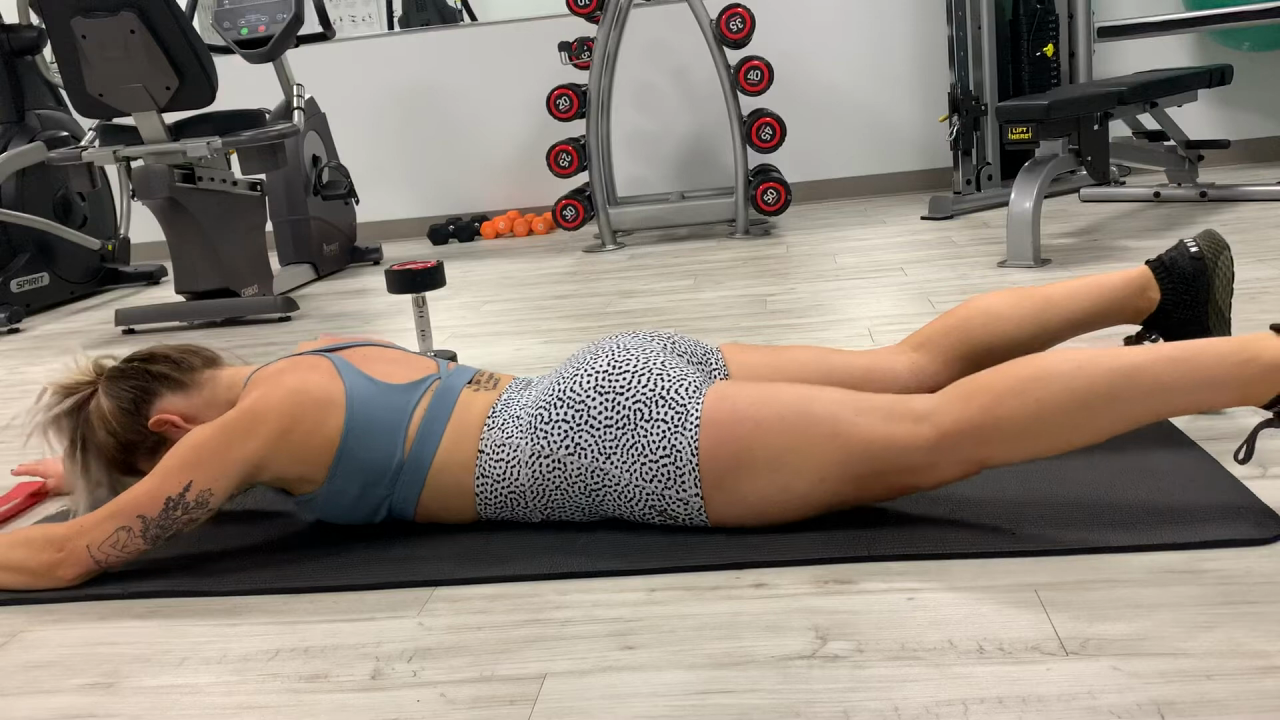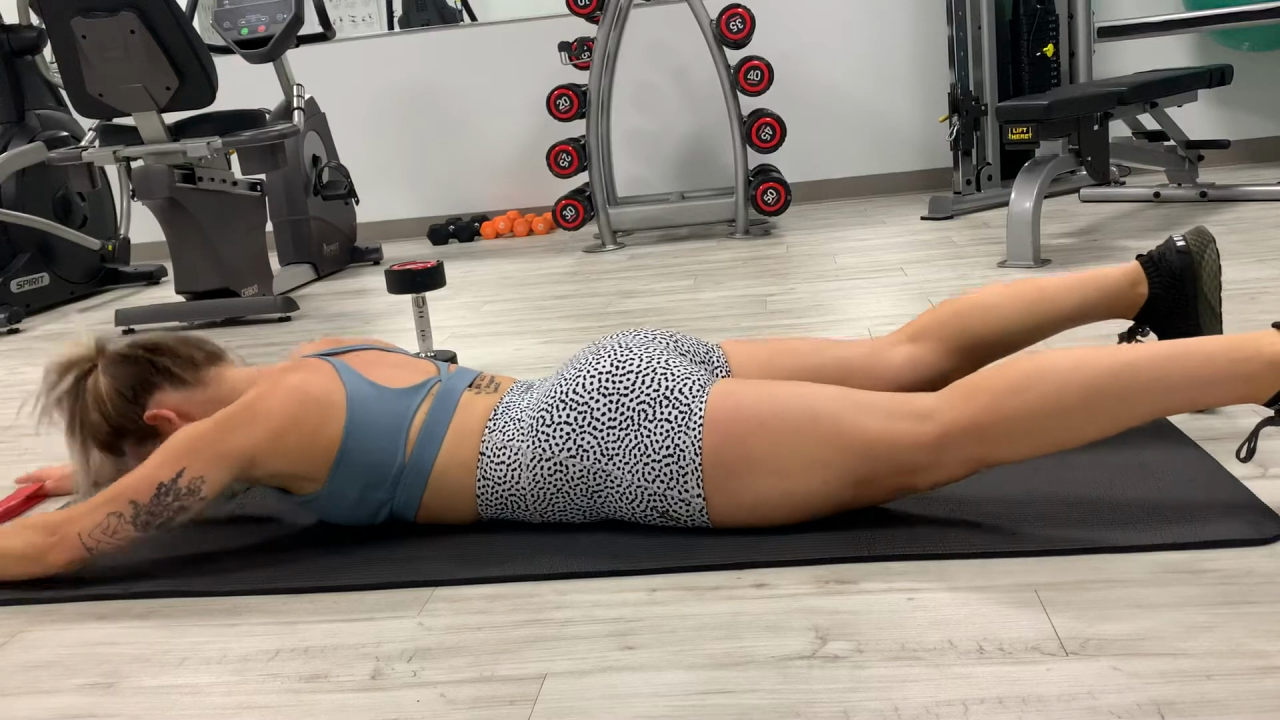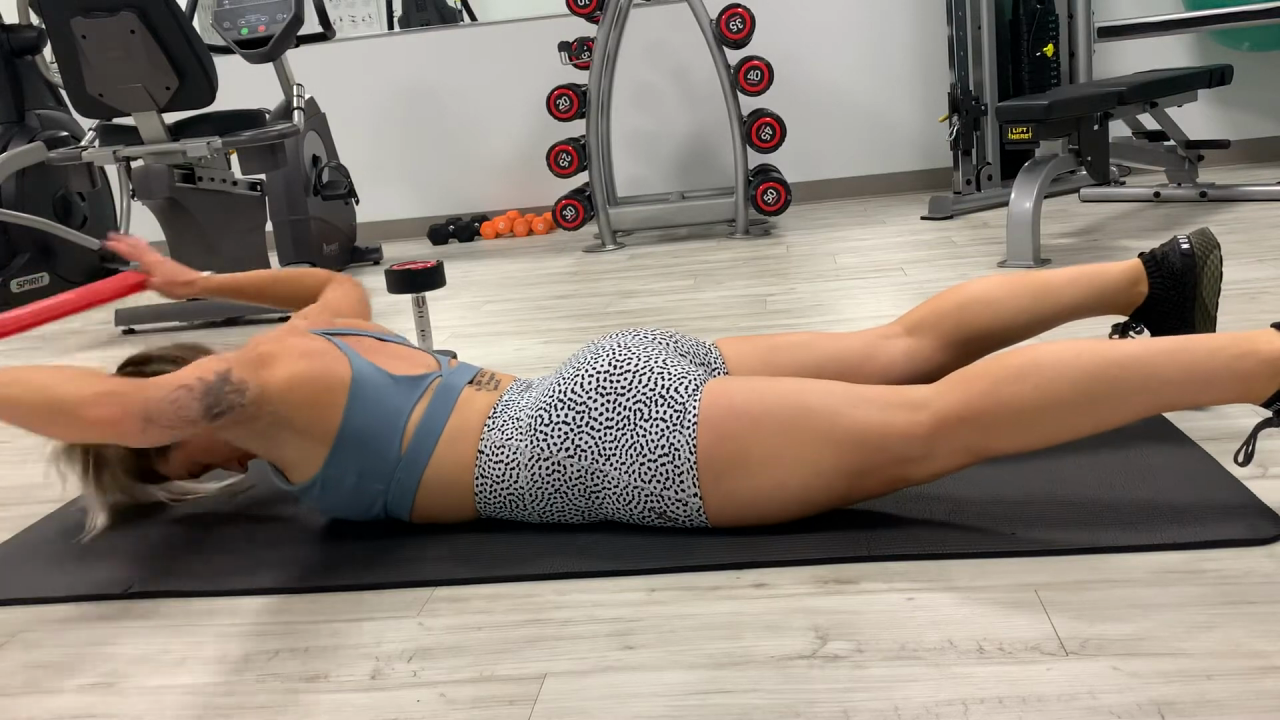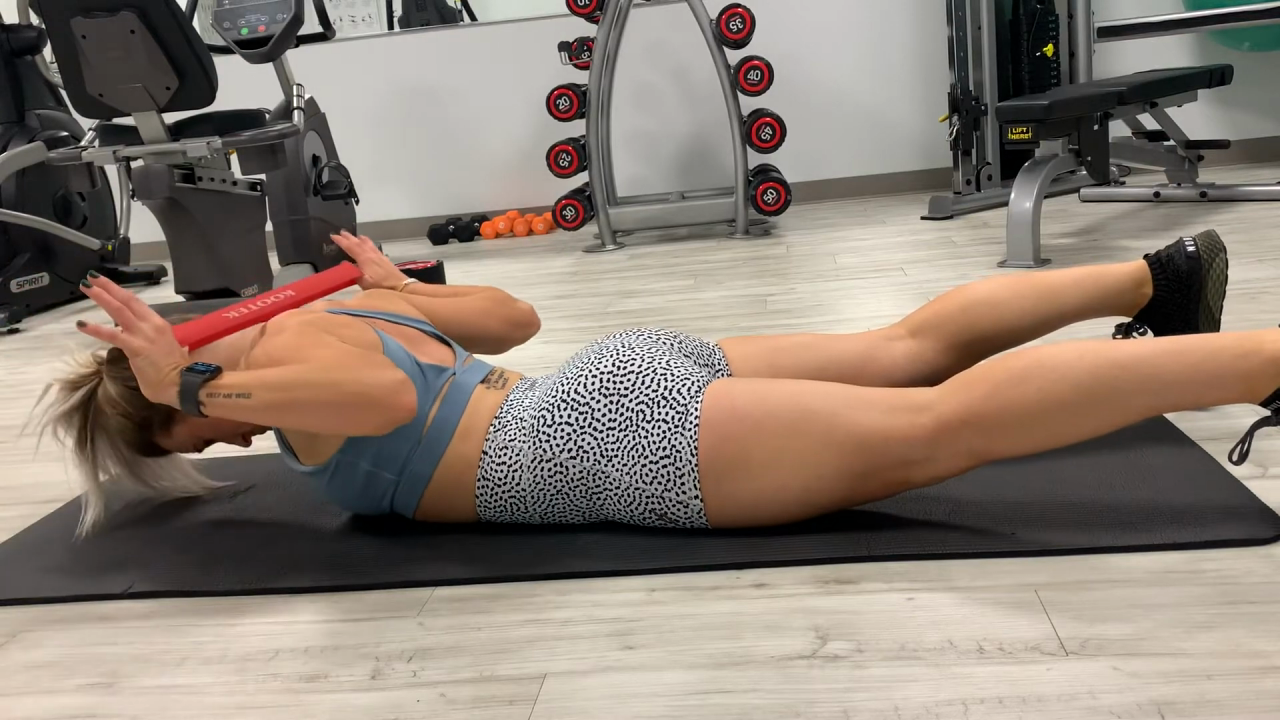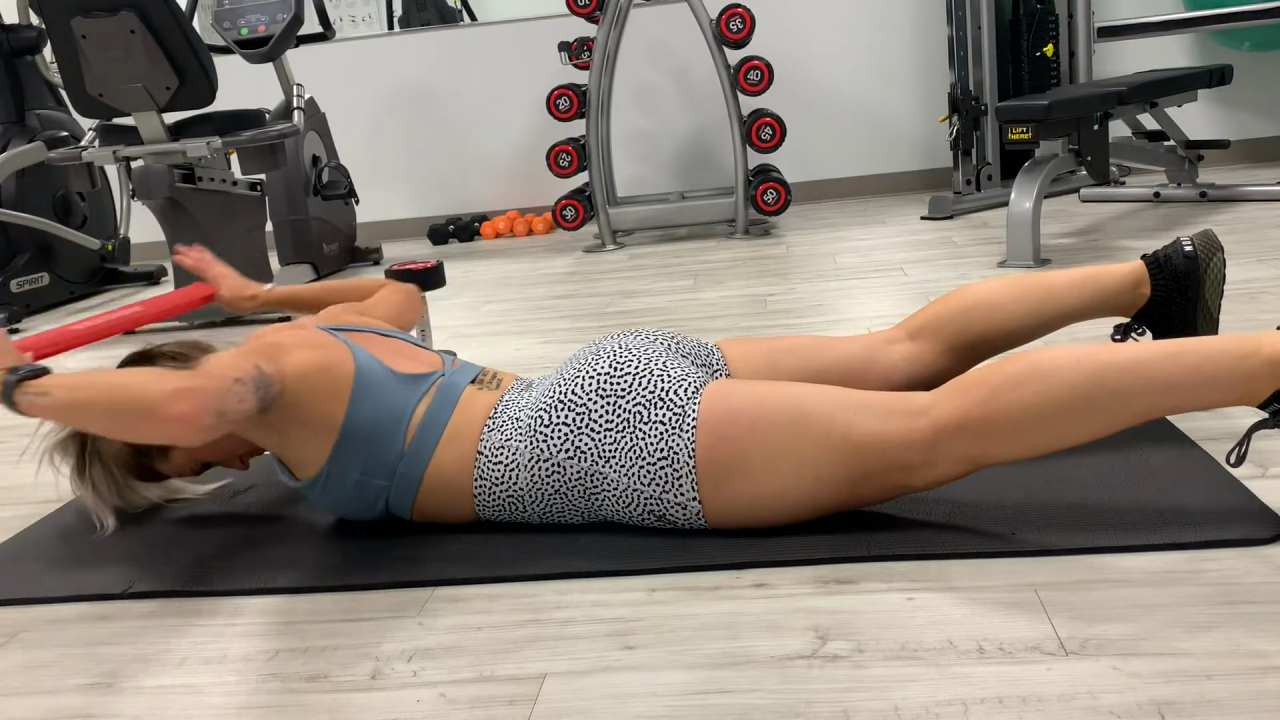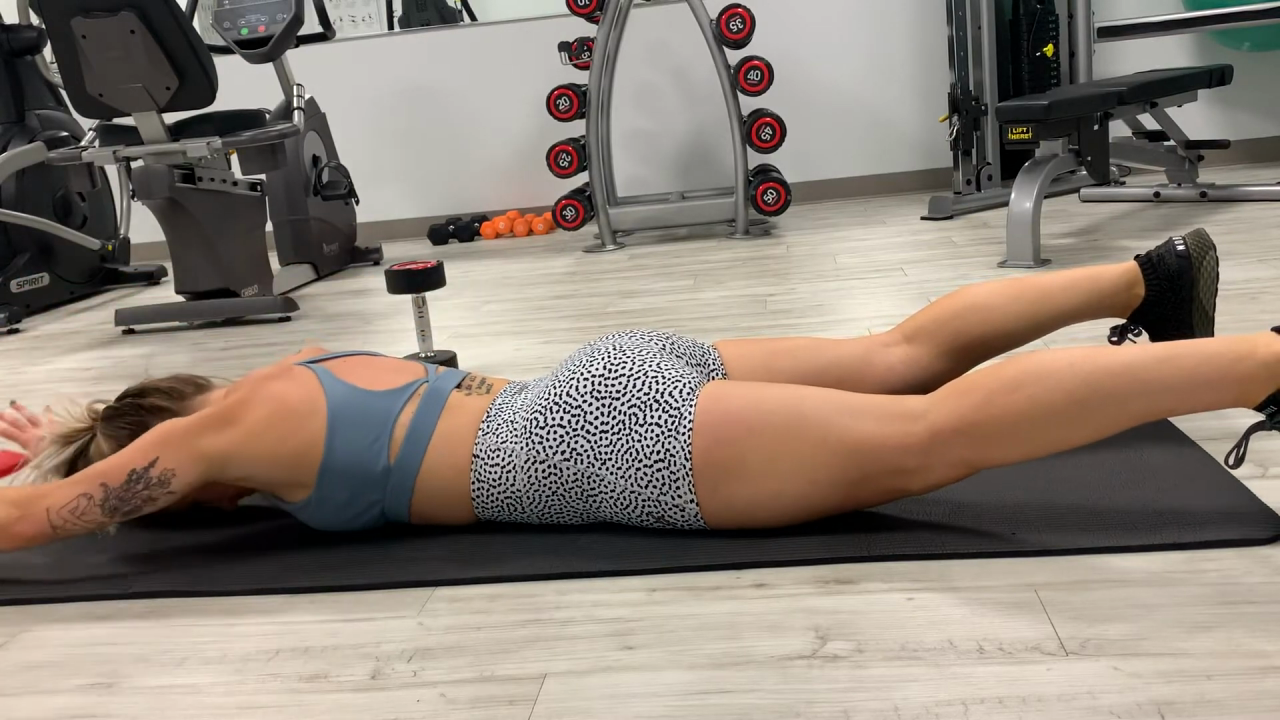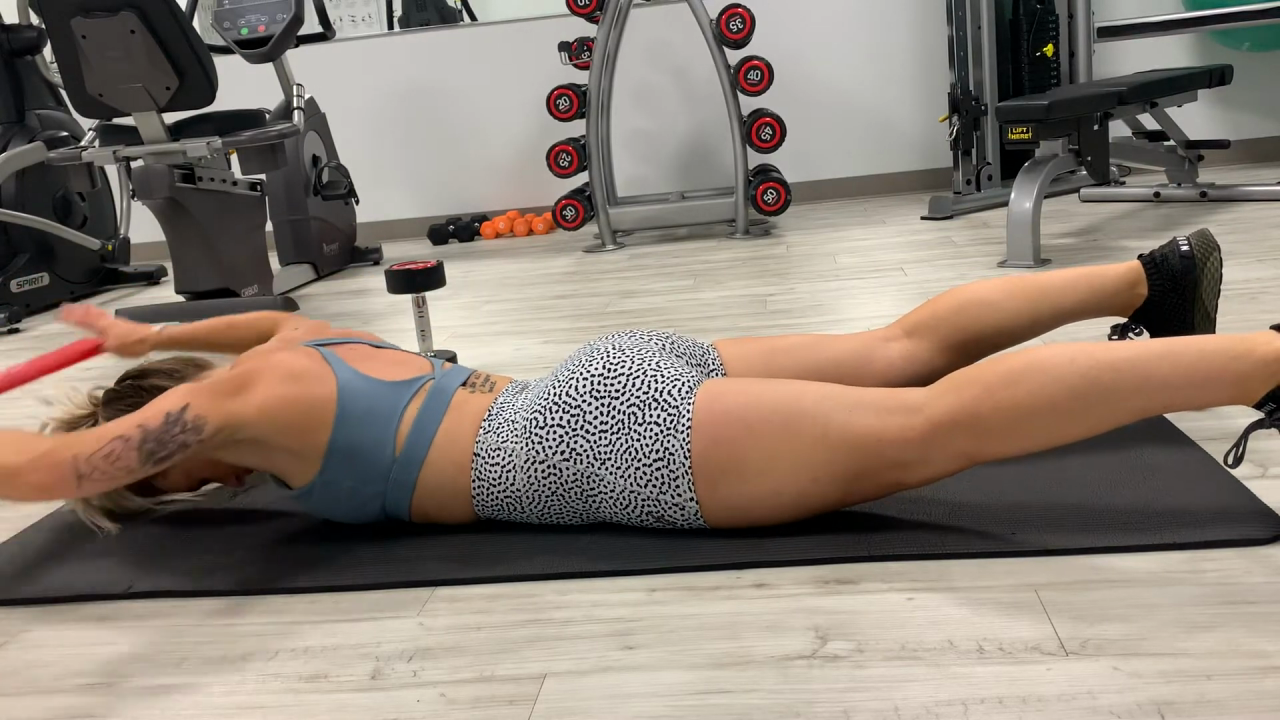
dt=0.7s
person 1, frame 1
left shoulder: (252, 427)
right shoulder: (308, 359)
left hip: (617, 443)
right hip: (623, 383)
left knee: (946, 433)
right knee: (915, 367)
right ankle: (1159, 285)
person 1, frame 2
left shoulder: (251, 425)
right shoulder: (313, 356)
right wrist: (104, 455)
left hip: (622, 444)
right hip: (625, 381)
left knee: (945, 432)
right knee: (913, 356)
right ankle: (1150, 279)
person 1, frame 3
left shoulder: (261, 380)
right shoulder: (309, 338)
left elbow: (129, 400)
right elbow: (345, 281)
right wrist: (203, 282)
left hip: (616, 438)
right hip: (622, 377)
left knee: (937, 425)
right knee: (905, 349)
right ankle: (1152, 273)
person 1, frame 4
left shoulder: (267, 359)
right shoulder: (331, 312)
left elbow: (386, 404)
left wrist: (195, 382)
left hip: (618, 445)
right hip: (624, 376)
left knee: (942, 427)
right knee: (906, 350)
right ankle: (1158, 279)
person 1, frame 5
left shoulder: (264, 371)
right shoulder: (325, 336)
left elbow: (149, 408)
right elbow: (400, 294)
right wrist: (253, 292)
left hip: (613, 446)
right hip: (622, 377)
left knee: (939, 433)
right knee: (905, 351)
right ankle: (1154, 277)
person 1, frame 6
left shoulder: (222, 434)
right shoulder: (289, 374)
left hip: (610, 445)
right hip: (618, 377)
left knee: (932, 438)
right knee: (900, 354)
right ankle: (1149, 278)
person 1, frame 7
left shoulder: (248, 398)
right shoulder: (303, 351)
right wrist: (144, 339)
left hip: (612, 444)
right hip: (622, 375)
left knee: (930, 433)
right knee: (901, 352)
right ankle: (1150, 280)
